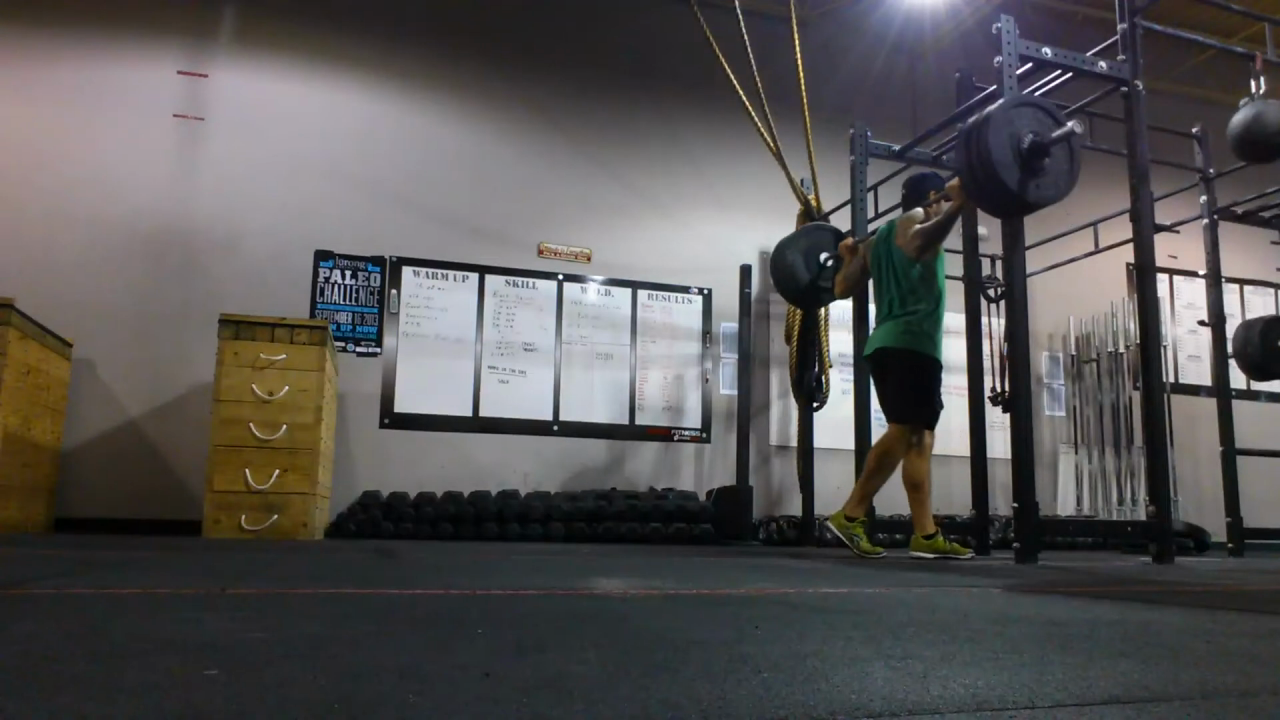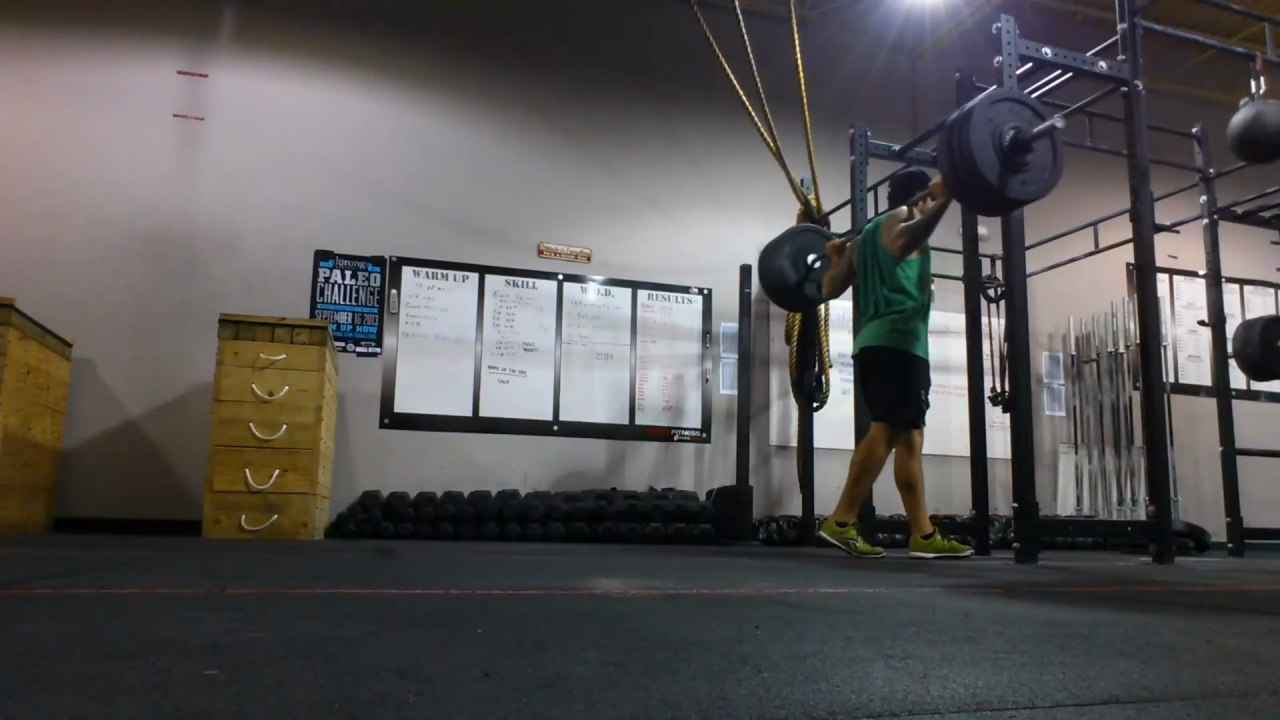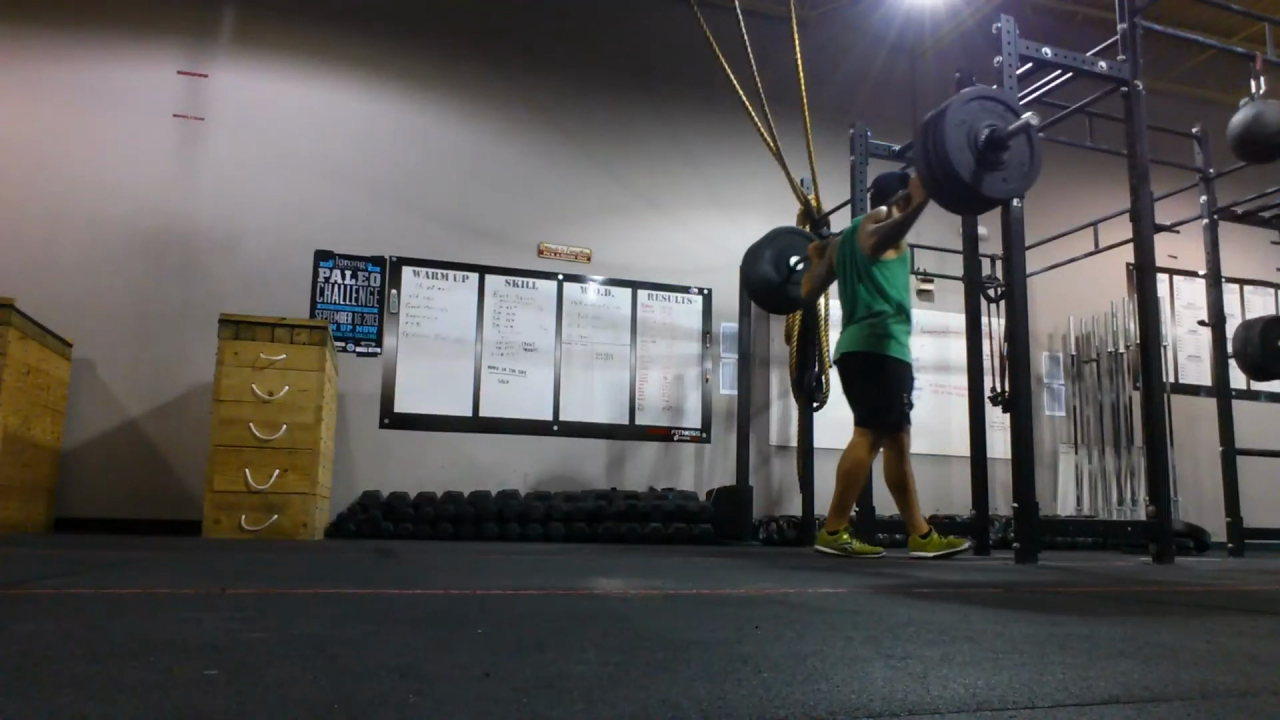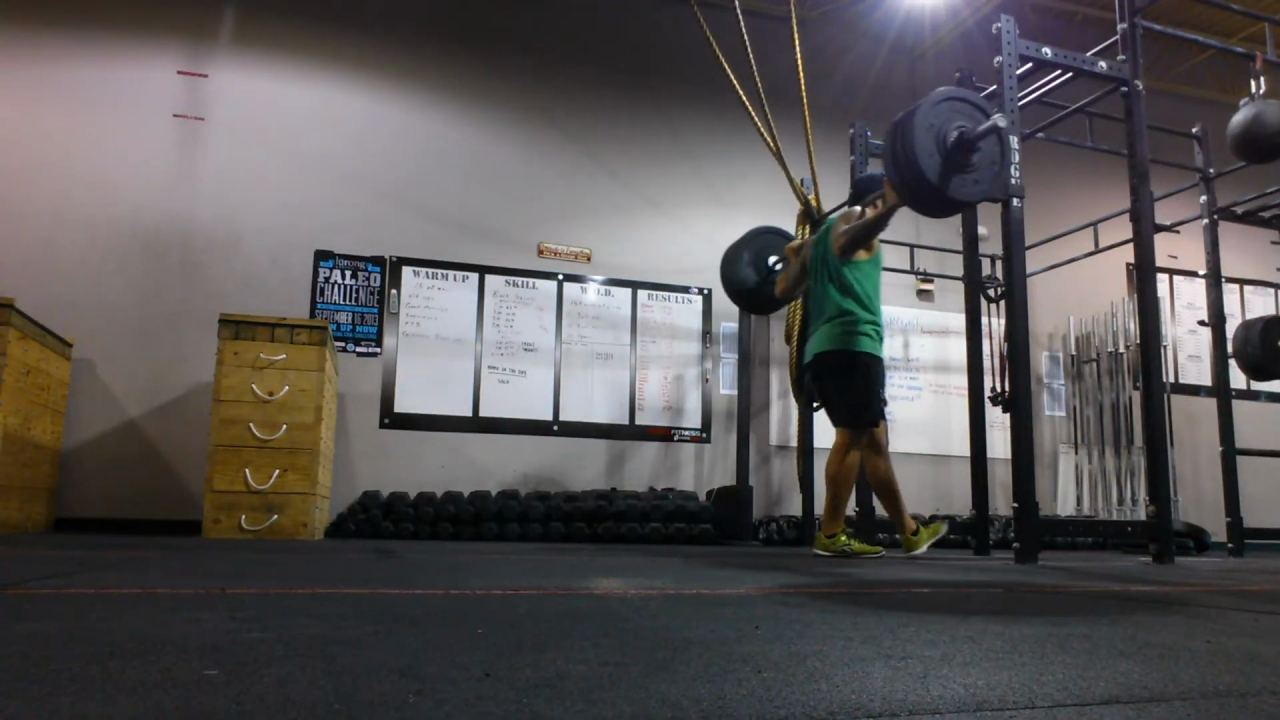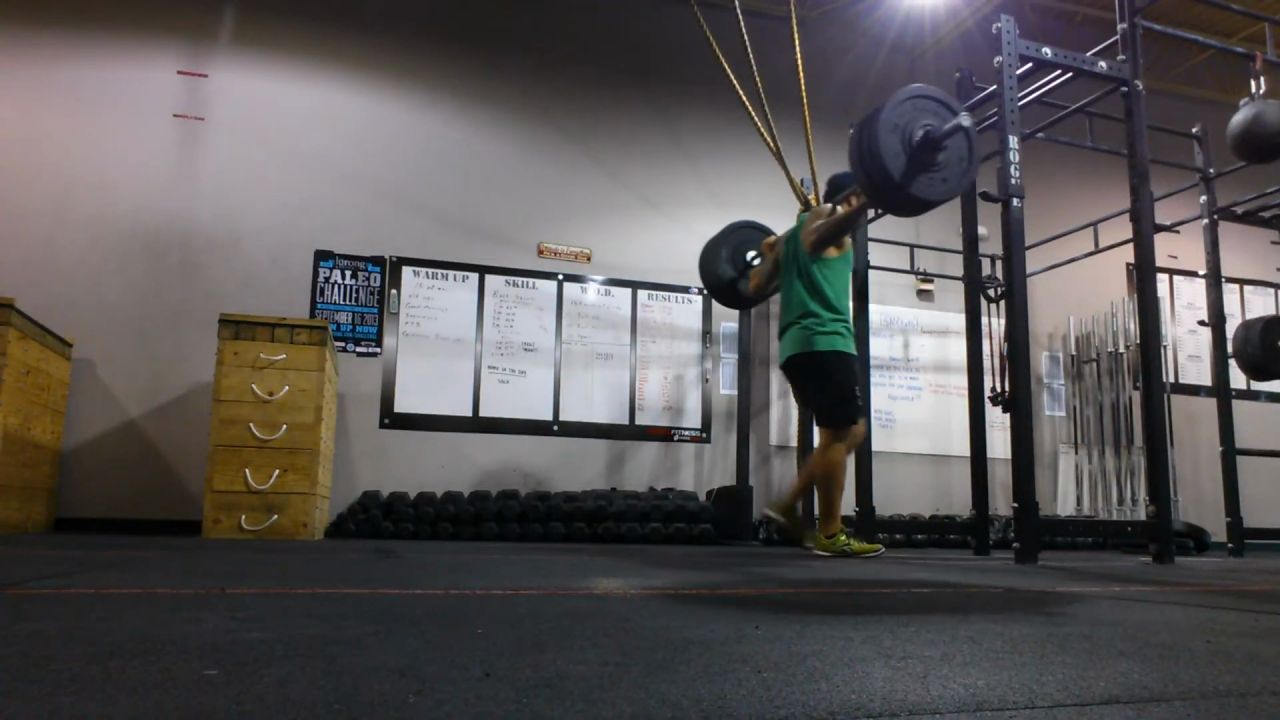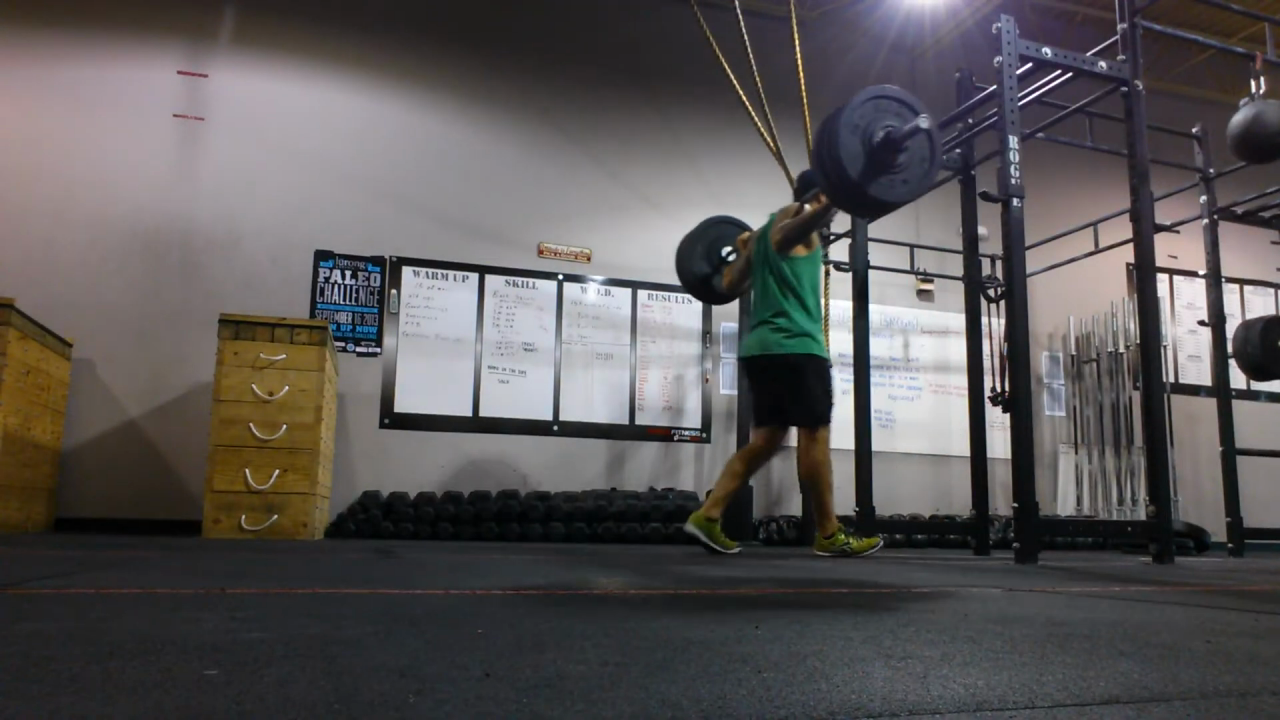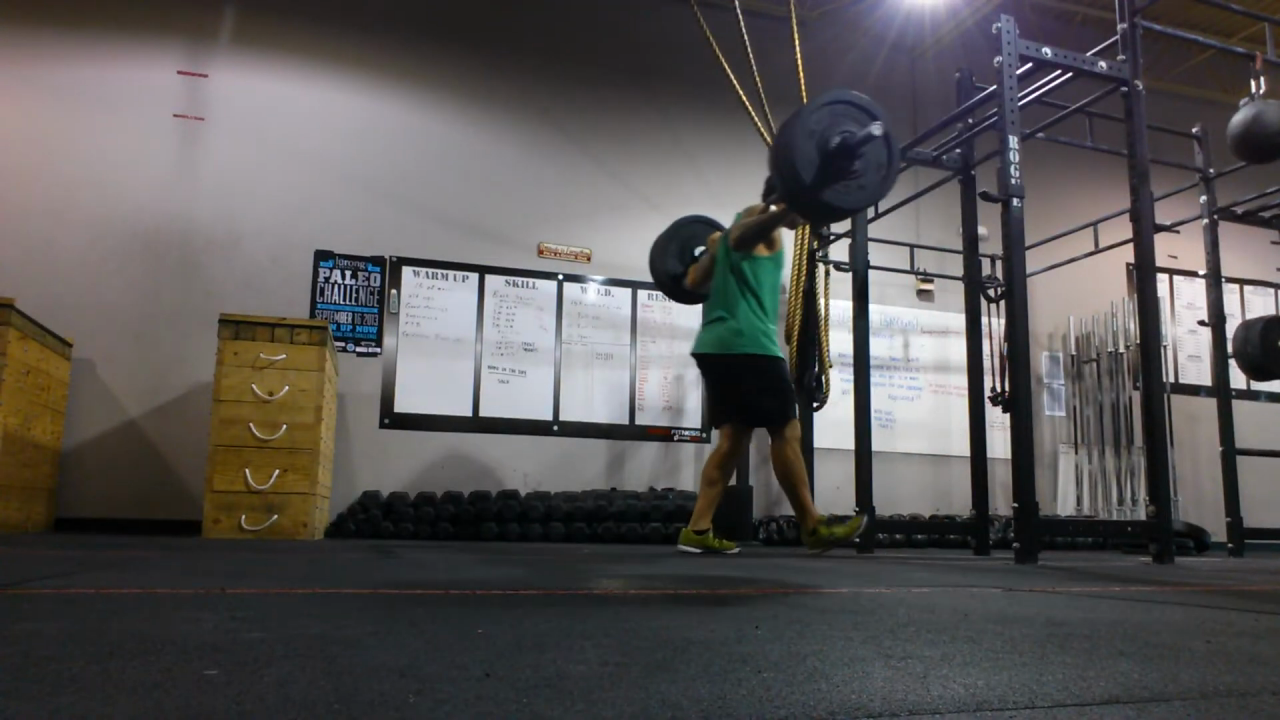
dt=0.2s
person 1, frame 1
left shoulder: (878, 238)
right shoulder: (916, 220)
left elbow: (843, 287)
right elbow: (919, 244)
left wrist: (850, 256)
right wrist: (958, 205)
left hip: (886, 345)
right hip: (911, 343)
left knee: (920, 438)
right knee: (904, 433)
left ankle: (926, 534)
right ankle: (850, 516)
person 1, frame 2
left shoulder: (863, 239)
right shoulder: (902, 218)
left elbow: (831, 288)
right elbow: (902, 243)
left wrist: (837, 257)
right wrist: (943, 202)
left hip: (873, 344)
right hip: (898, 342)
left knee: (909, 438)
right knee: (886, 432)
left ankle: (924, 534)
right ankle: (841, 523)
person 1, frame 3
left shoulder: (842, 239)
right shoulder: (882, 218)
left elbow: (810, 290)
right elbow: (875, 242)
left wrist: (816, 259)
right wrist: (919, 203)
left hip: (854, 347)
right hip: (879, 345)
left knee: (896, 440)
right knee: (870, 436)
left ankle: (921, 534)
right ankle: (833, 531)
person 1, frame 4
left shoulder: (816, 240)
right shoulder: (853, 218)
left elbow: (783, 289)
right elbow: (845, 242)
left wrist: (794, 258)
right wrist: (892, 205)
left hip: (823, 349)
right hip: (851, 344)
left knee: (873, 439)
right knee: (854, 437)
left ankle: (909, 530)
right ankle: (830, 533)
person 1, frame 5
left shoulder: (790, 235)
right shoulder: (826, 216)
left elbow: (757, 286)
right elbow: (817, 238)
left wrist: (770, 254)
right wrist: (864, 203)
left hip: (799, 346)
right hip: (824, 343)
left knee: (851, 430)
right knee: (837, 435)
left ankle: (788, 504)
right ankle: (829, 533)
person 1, frame 6
left shoulder: (765, 229)
right shoulder: (798, 213)
left elbow: (731, 283)
right elbow: (786, 235)
left wrist: (743, 252)
right wrist: (829, 205)
left hip: (762, 346)
right hip: (794, 344)
left knee: (766, 439)
right knee: (814, 436)
left ankle: (708, 516)
right ankle: (829, 534)
person 1, frame 7
left shoulder: (737, 229)
right shoulder: (761, 215)
left elbow: (693, 281)
right elbow: (746, 232)
left wrist: (712, 249)
right wrist: (794, 207)
left hip: (716, 345)
right hip: (747, 344)
left knee: (732, 440)
right knee: (785, 433)
left ankle: (697, 530)
right ankle: (813, 527)
